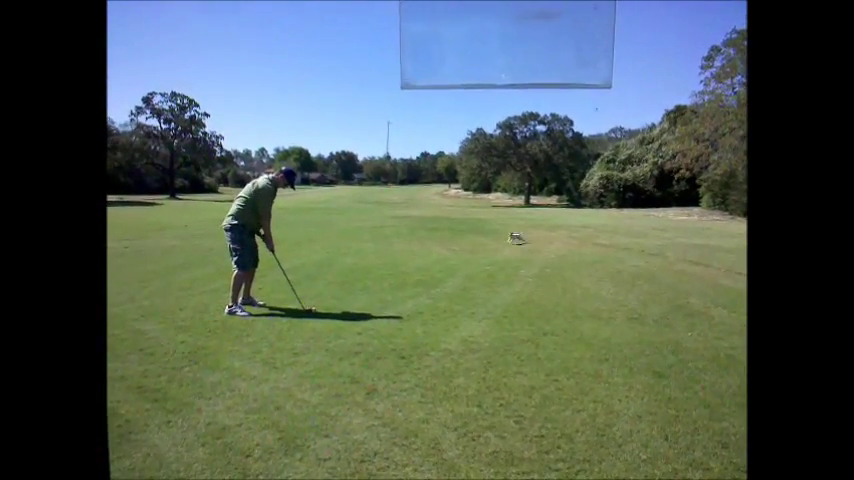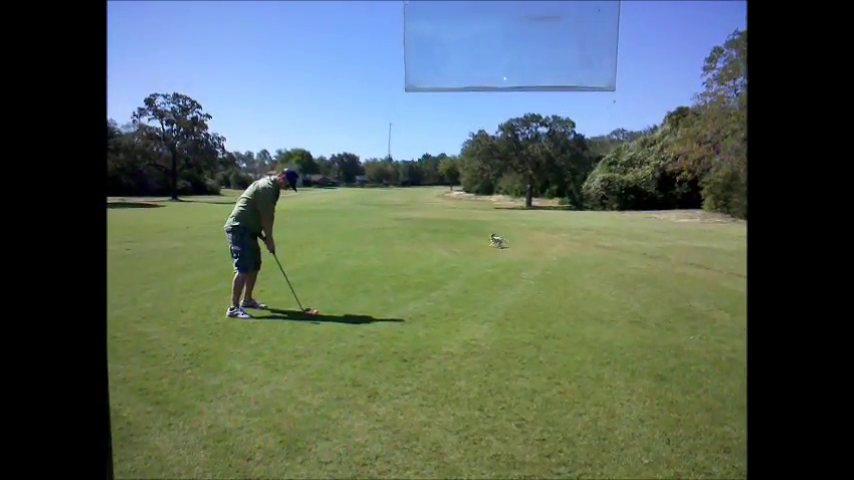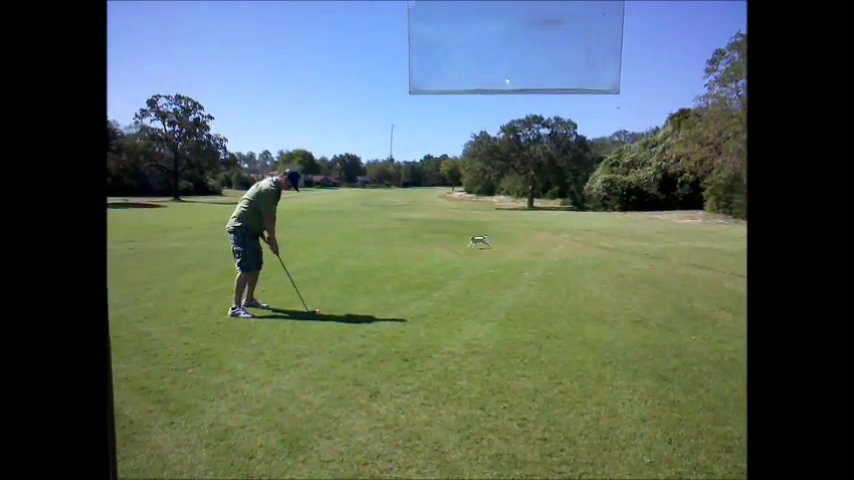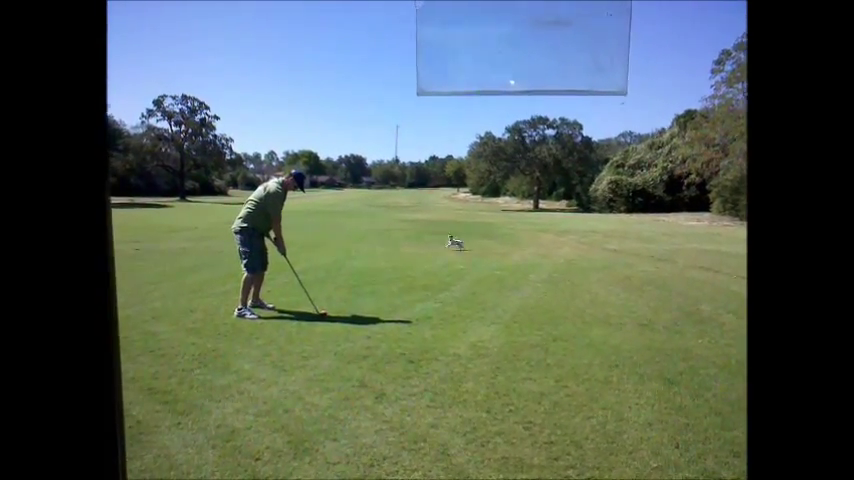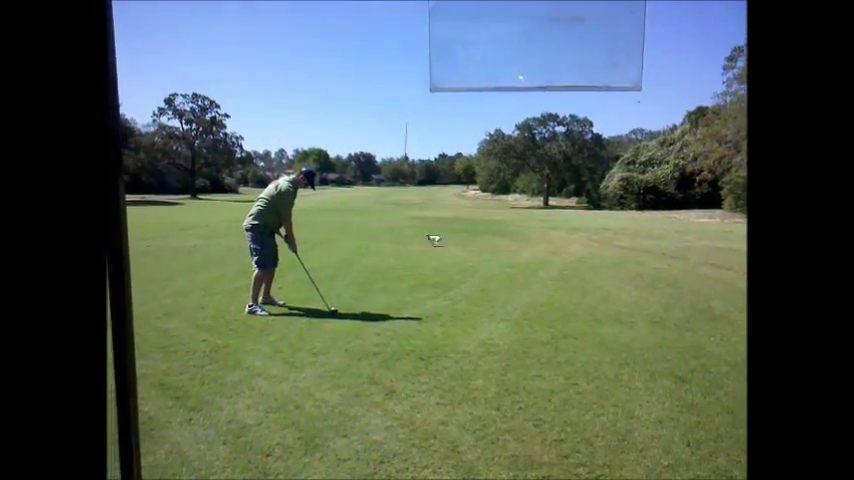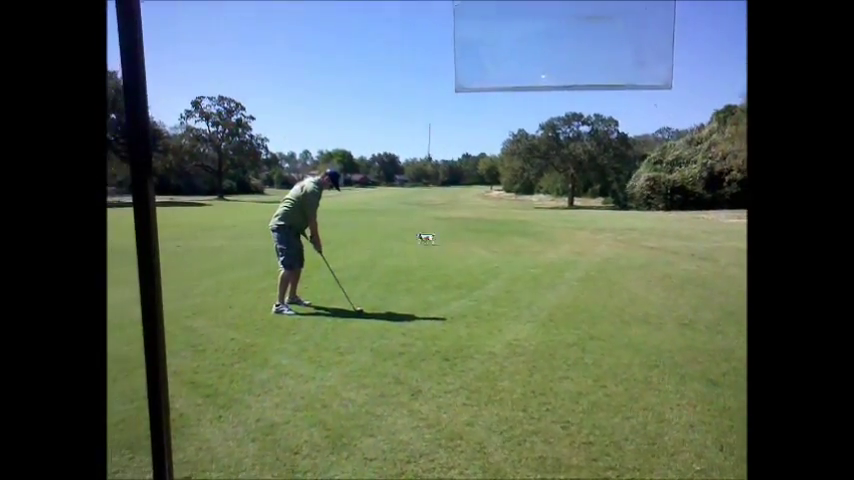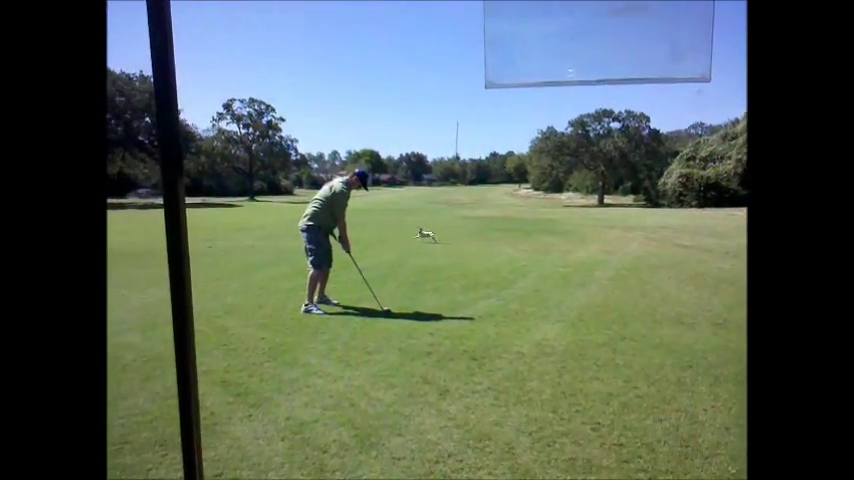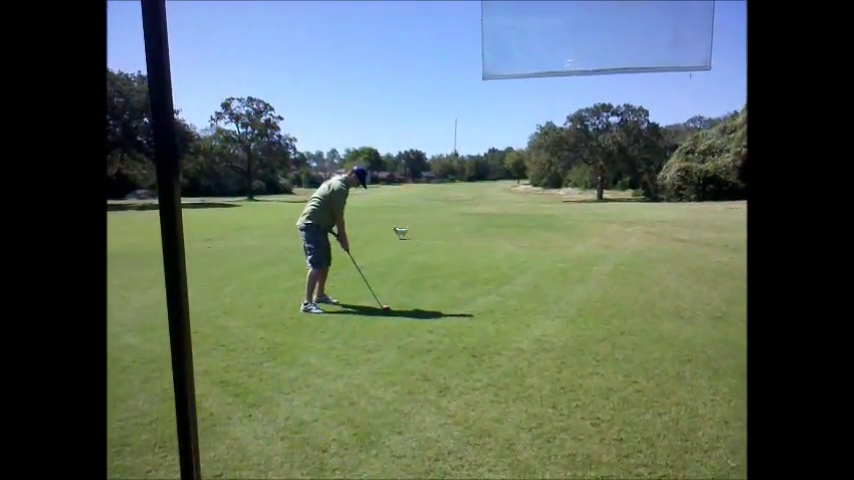
dt=0.2s
person 1, frame 1
left shoulder: (269, 185)
right shoulder: (265, 186)
left elbow: (266, 214)
right elbow: (264, 215)
left wrist: (266, 235)
right wrist: (269, 238)
left hip: (246, 227)
right hip: (237, 226)
left knee: (252, 263)
right knee: (242, 266)
left ankle: (245, 297)
right ankle: (232, 305)
person 1, frame 2
left shoulder: (273, 188)
right shoulder: (266, 187)
left elbow: (270, 215)
right elbow: (264, 217)
left wrist: (268, 236)
right wrist: (269, 239)
left hip: (249, 229)
right hip: (238, 228)
left knee: (254, 266)
right knee: (243, 268)
left ankle: (247, 300)
right ankle: (233, 308)
person 1, frame 3
left shoulder: (274, 188)
right shoulder: (268, 188)
left elbow: (270, 217)
right elbow: (267, 218)
left wrist: (270, 237)
right wrist: (273, 240)
left hip: (250, 229)
right hip: (240, 228)
left knee: (256, 266)
right knee: (245, 268)
left ankle: (249, 299)
right ankle: (235, 307)
person 1, frame 4
left shoulder: (277, 186)
right shoulder: (276, 190)
left elbow: (274, 218)
right elbow: (275, 220)
left wrist: (276, 237)
right wrist: (280, 242)
left hip: (255, 229)
right hip: (247, 229)
left knee: (261, 267)
right knee: (252, 269)
left ankle: (255, 300)
right ankle: (241, 308)
person 1, frame 5
left shoulder: (286, 182)
right shoulder: (287, 188)
left elbow: (284, 216)
right elbow: (286, 218)
left wrist: (287, 235)
right wrist: (291, 239)
left hip: (264, 226)
right hip: (257, 226)
left knee: (272, 263)
right knee: (263, 265)
left ankle: (265, 297)
right ankle: (252, 305)
person 1, frame 6
left shoulder: (311, 184)
right shoulder: (312, 189)
left elbow: (309, 217)
right elbow: (312, 219)
left wrist: (312, 236)
right wrist: (316, 240)
left hip: (290, 227)
right hip: (283, 227)
left knee: (297, 263)
right knee: (289, 265)
left ankle: (292, 296)
right ankle: (279, 304)
person 1, frame 7
left shoulder: (339, 184)
right shoulder: (341, 189)
left elbow: (337, 216)
right elbow: (340, 218)
left wrist: (341, 236)
right wrist: (345, 239)
left hip: (319, 227)
right hip: (312, 227)
left knee: (326, 263)
right knee: (317, 265)
left ankle: (320, 296)
right ankle: (308, 304)
person 1, frame 8
left shoulder: (338, 182)
right shoulder: (339, 187)
left elbow: (336, 214)
right elbow: (338, 216)
left wrist: (339, 234)
right wrist: (343, 238)
left hip: (317, 226)
right hip: (311, 225)
left knee: (325, 262)
right knee: (316, 264)
left ankle: (320, 295)
right ankle: (307, 303)
